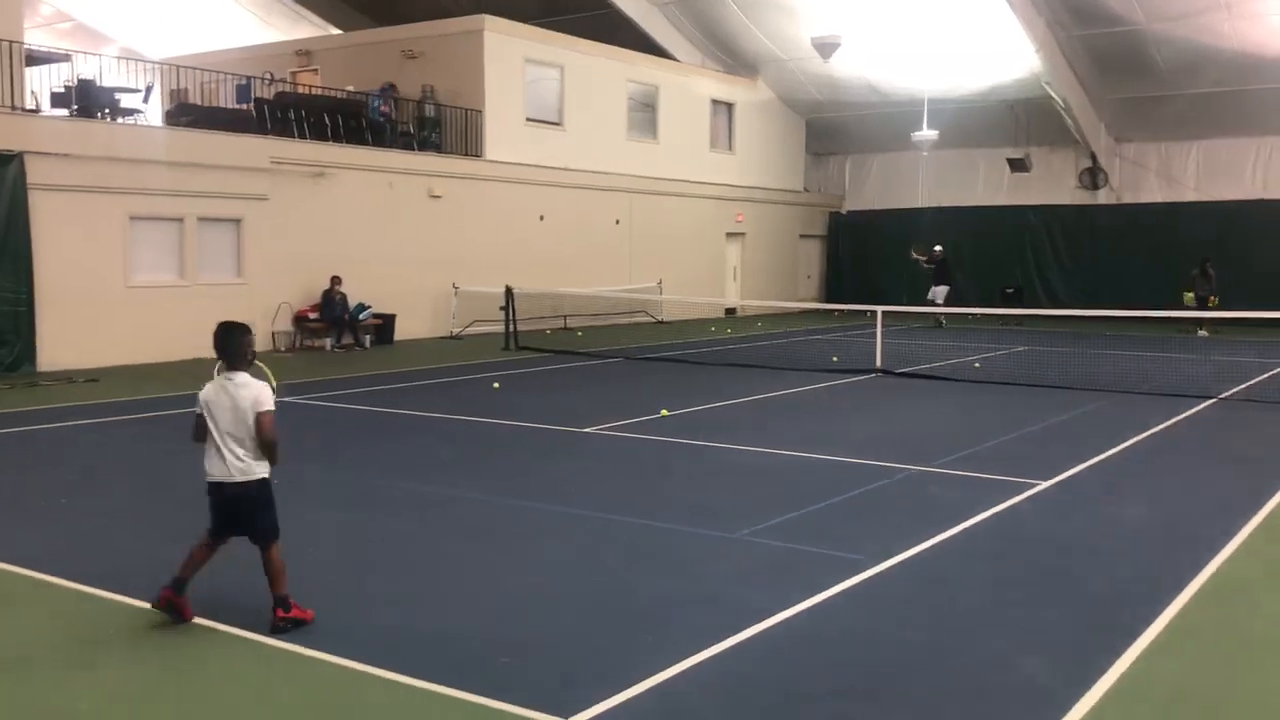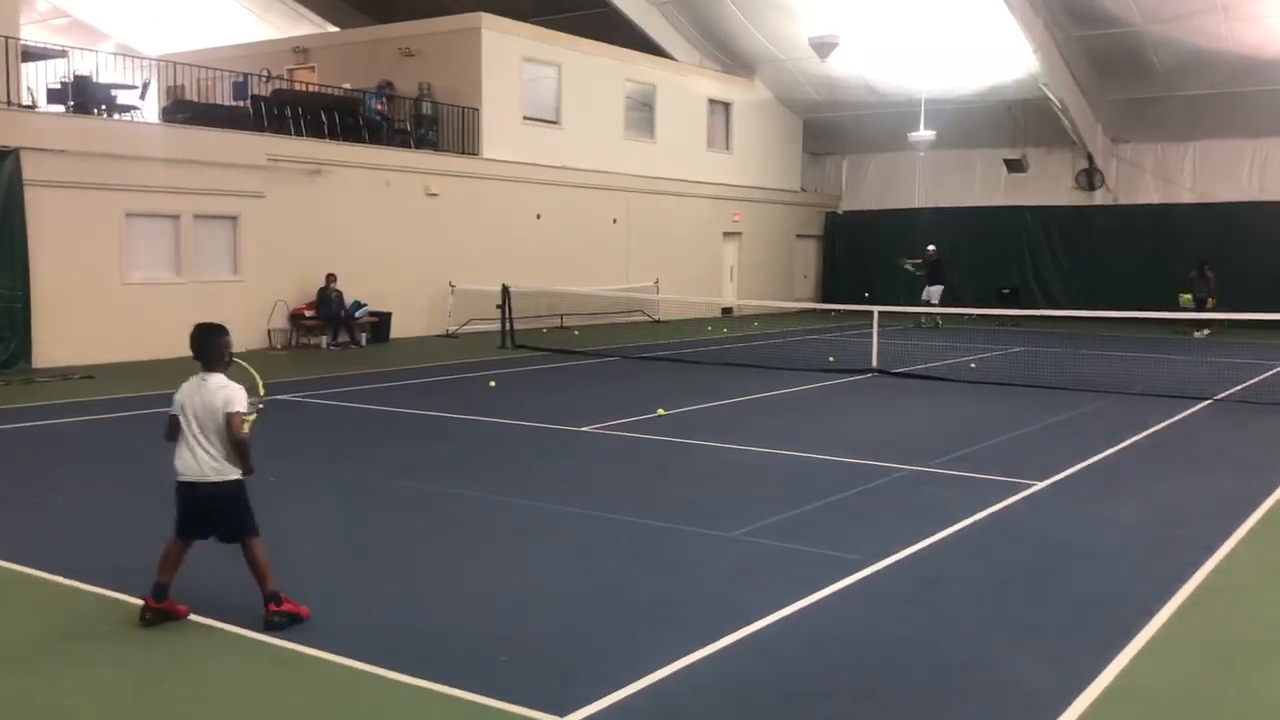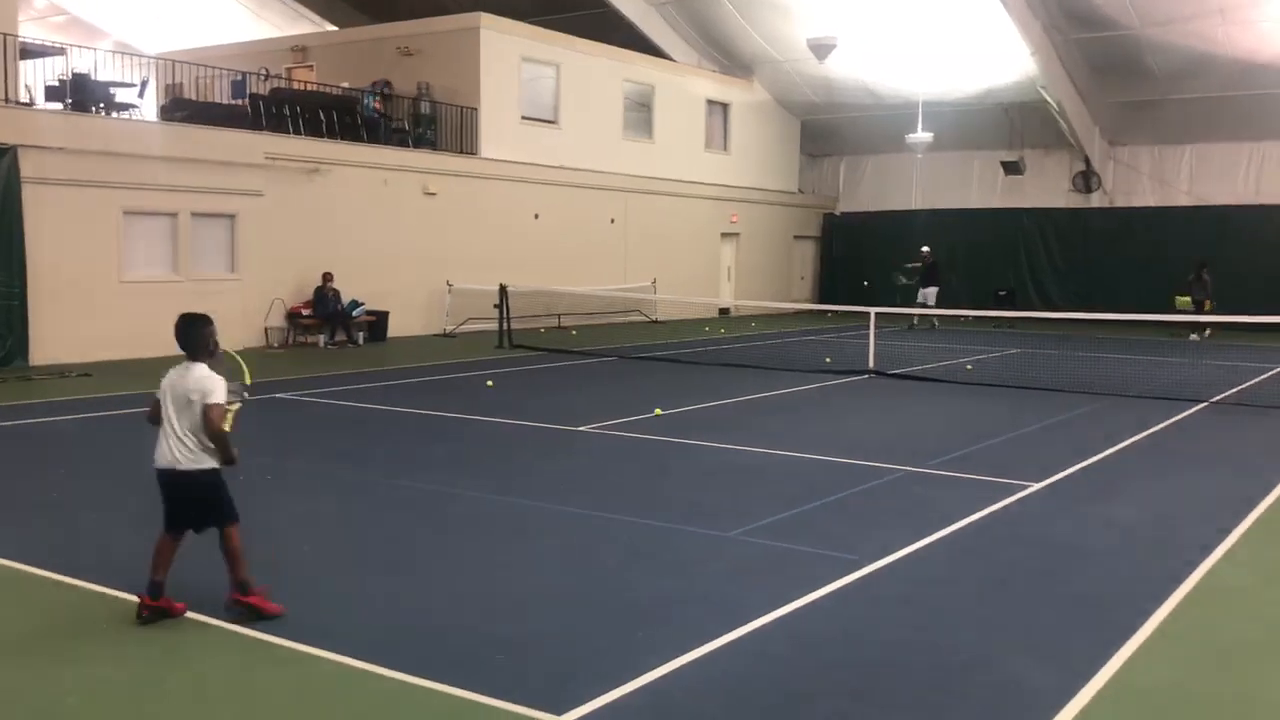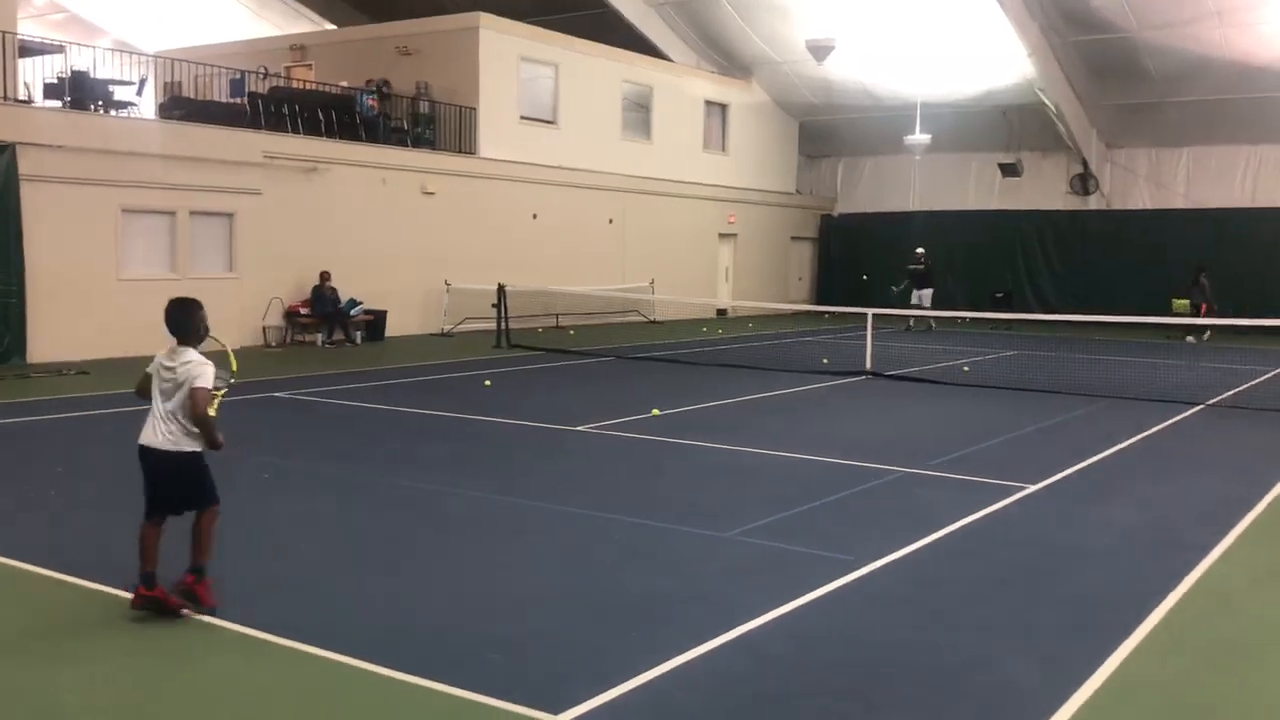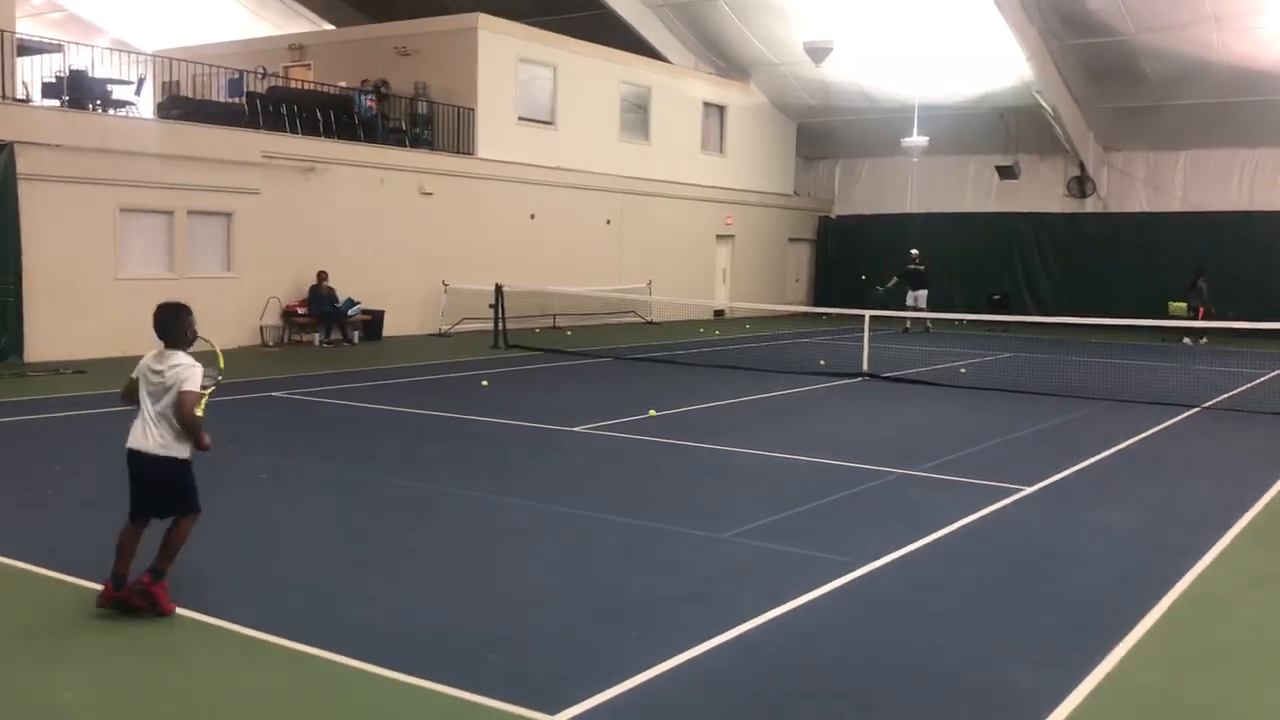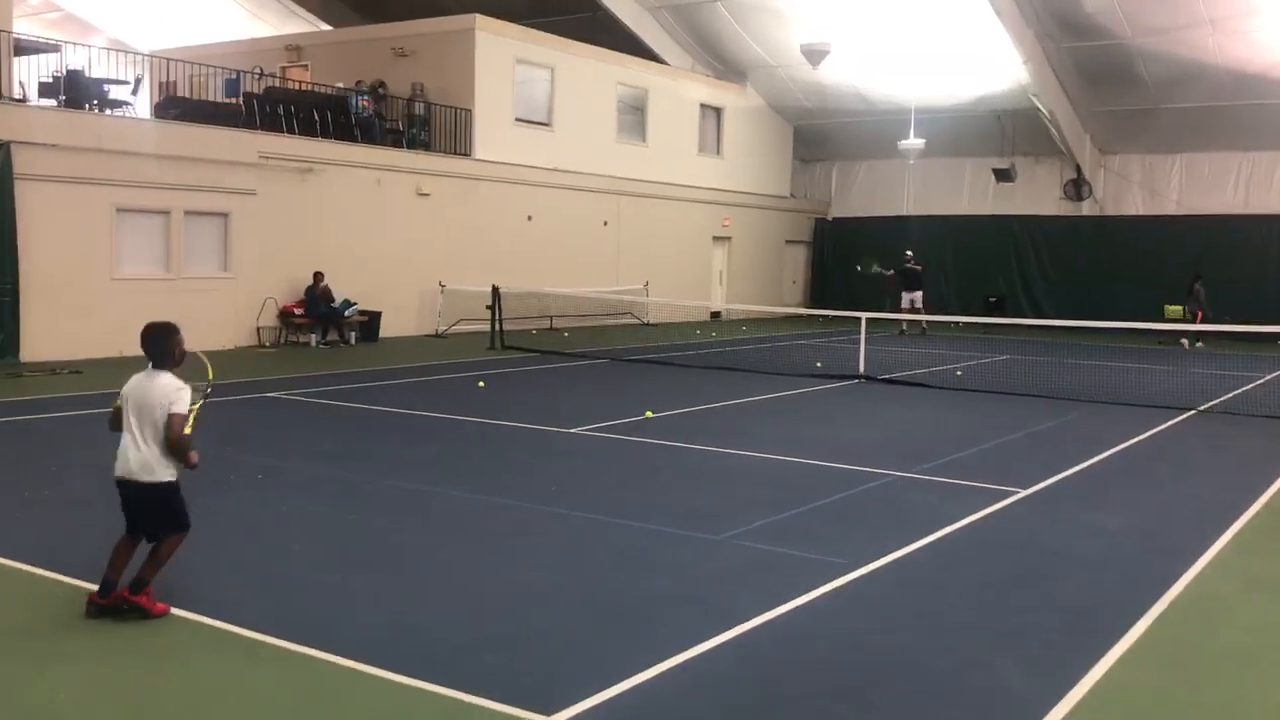
dt=0.1s
person 1, frame 1
left shoulder: (208, 391)
right shoulder: (258, 390)
left elbow: (197, 434)
right elbow: (268, 436)
right wrist: (271, 457)
left hip: (216, 479)
right hip: (250, 479)
left knee: (216, 534)
right knee: (269, 541)
left ankle: (173, 591)
right ankle: (284, 609)
person 1, frame 2
left shoulder: (184, 390)
right shoulder: (232, 391)
left elbow: (171, 433)
right elbow: (237, 435)
right wrist: (244, 463)
left hip: (188, 479)
right hip: (223, 478)
left knee: (183, 536)
right knee: (249, 538)
left ankle: (157, 601)
right ankle: (276, 604)
person 1, frame 3
left shoulder: (171, 377)
right shoulder: (214, 382)
left elbow: (153, 417)
right elbow: (215, 426)
right wrist: (229, 454)
left hip: (167, 466)
right hip: (199, 468)
left knee: (173, 530)
right knee: (229, 525)
left ankle: (153, 599)
right ankle: (245, 594)
person 1, frame 4
left shoulder: (163, 357)
right shoulder: (202, 366)
left elbow: (143, 391)
right elbow: (199, 410)
right wrist: (213, 437)
left hip: (150, 447)
right hip: (182, 451)
left knee: (154, 515)
right knee: (208, 506)
left ankle: (147, 588)
right ankle: (195, 579)
person 1, frame 5
left shoulder: (147, 361)
right shoulder: (191, 368)
left elbow: (129, 395)
right elbow: (186, 413)
right wrist: (201, 439)
left hip: (137, 451)
right hip: (169, 456)
left knee: (138, 518)
right knee: (188, 513)
left ankle: (116, 586)
right ankle: (153, 580)
person 1, frame 6
left shoulder: (134, 382)
right shoulder: (178, 390)
left elbow: (115, 423)
right elbow: (174, 435)
right wrist: (188, 458)
left hip: (126, 472)
right hip: (156, 477)
left knee: (134, 533)
right knee: (176, 530)
left ankle: (105, 595)
right ankle: (137, 591)
